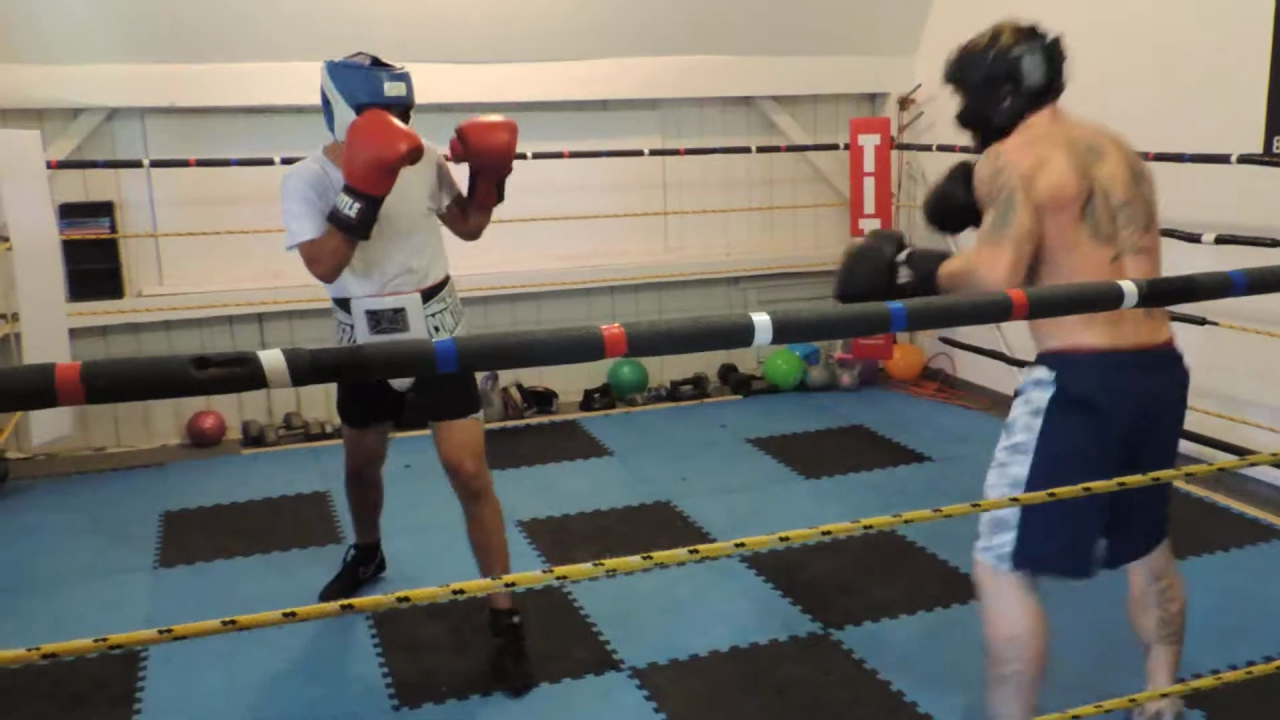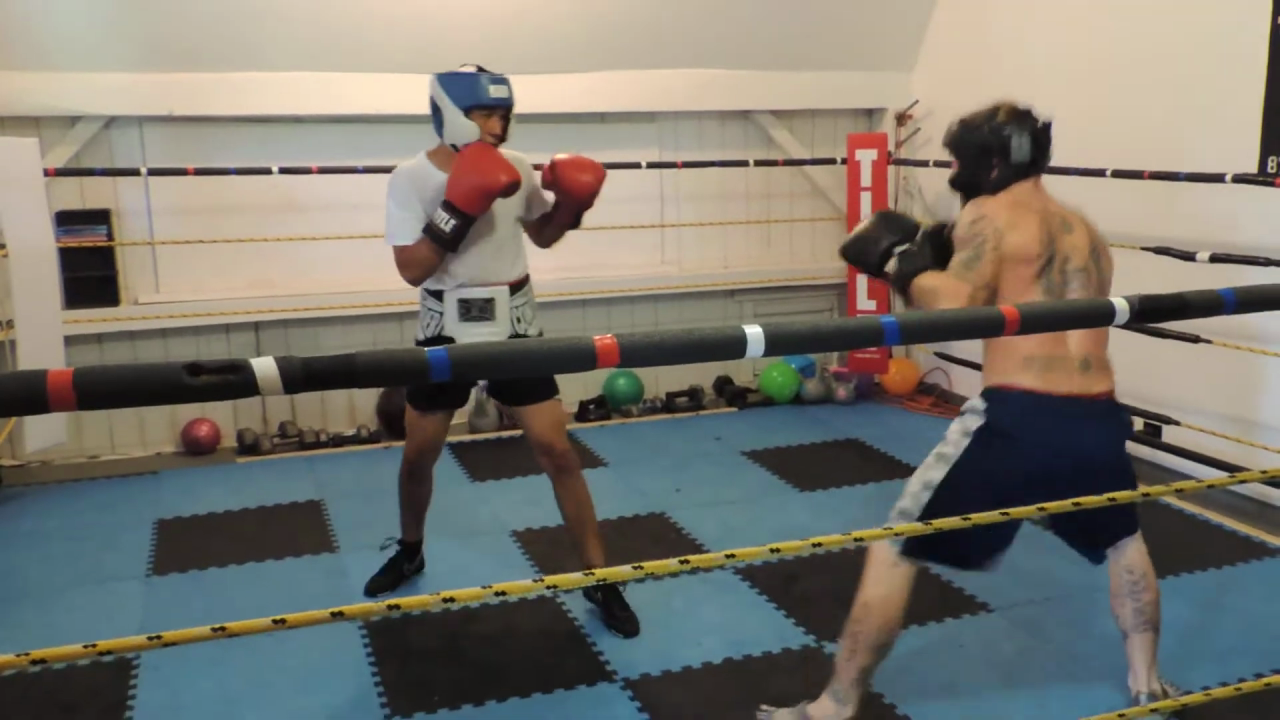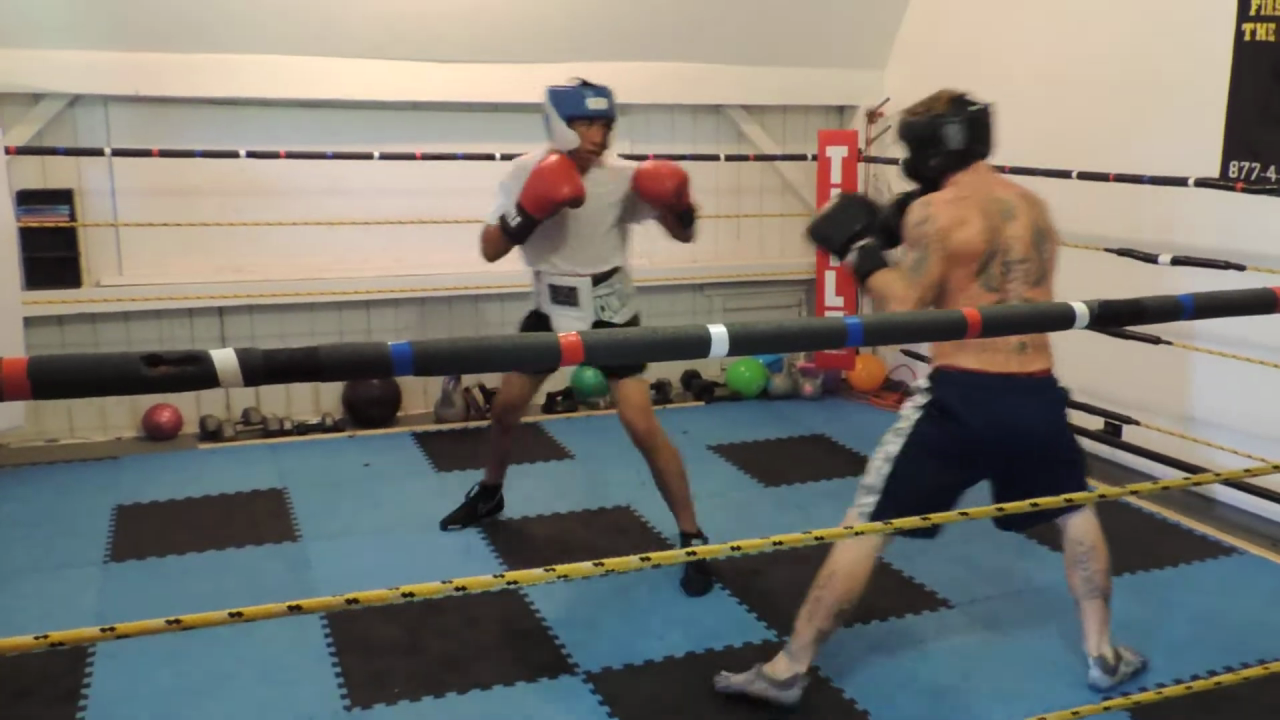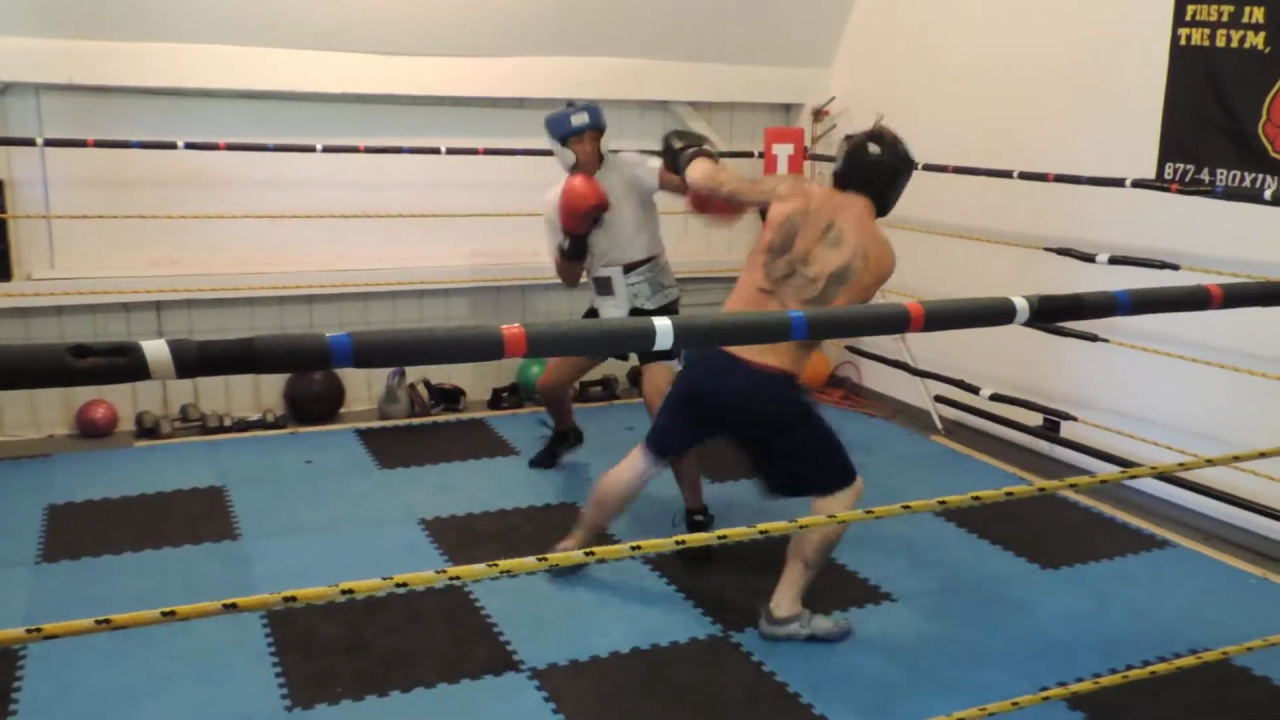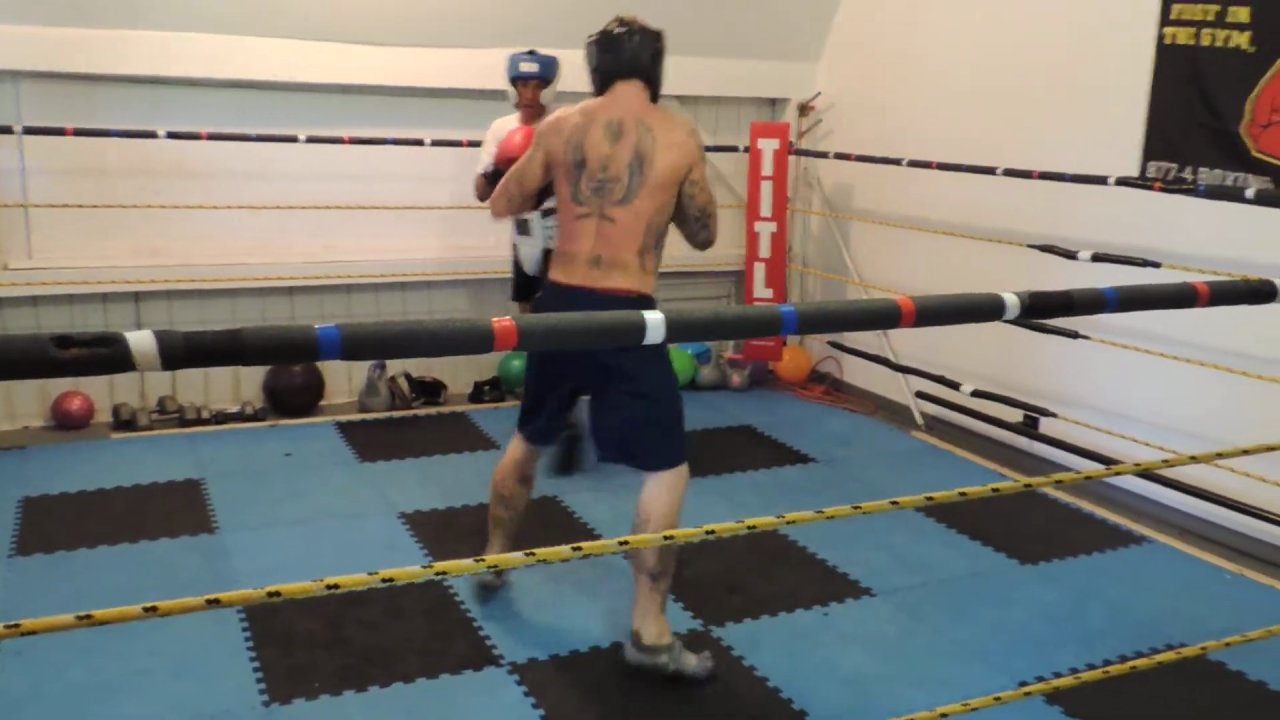
dt=1s
person 1, frame 1
left shoulder: (1012, 158)
right shoulder: (1121, 152)
left elbow: (995, 279)
left wrist: (911, 269)
left hip: (1079, 381)
right hip: (1157, 372)
left knee: (1004, 566)
right knee: (1146, 548)
person 1, frame 2
left shoulder: (990, 213)
right shoulder: (1088, 233)
left elbow: (953, 302)
left wrist: (900, 262)
left hip: (1016, 418)
right hip: (1095, 418)
left knee: (894, 553)
right knee: (1124, 540)
person 1, frame 3
left shoulder: (937, 208)
right shoulder: (1035, 207)
left elbow: (901, 305)
left wrist: (861, 248)
left hip: (961, 397)
right hip: (1035, 396)
left knee: (863, 527)
right knee: (1075, 511)
left ankle: (786, 669)
right ankle: (1101, 655)
person 1, frame 4
left shoulder: (796, 197)
right shoulder: (880, 256)
left elbow: (706, 178)
left wrist: (689, 152)
left hip: (709, 364)
right hip: (770, 389)
left knee: (645, 458)
right knee: (843, 489)
left ankle: (573, 546)
right ankle: (785, 609)
person 1, frame 5
left shoulder: (561, 124)
right shoulder: (680, 135)
left elbow: (503, 205)
right elbow: (704, 235)
left hip: (559, 308)
right hip: (627, 319)
left knee: (527, 443)
right knee: (664, 472)
left ankle: (492, 563)
right ankle: (650, 634)
person 2, frame 1
left shoulder: (419, 162)
right shoulder: (305, 178)
left elbow: (469, 226)
right elbow: (322, 266)
left wrist: (490, 169)
right wrist: (362, 188)
left hip: (437, 330)
right hip: (364, 339)
left knee: (470, 475)
right knee: (362, 464)
left ankle: (505, 623)
right ankle: (366, 554)
person 2, frame 2
left shoulder: (514, 169)
right shoulder: (410, 179)
left elbow: (542, 235)
right elbow: (411, 269)
left wrist: (571, 203)
right wrist: (459, 207)
left hip: (513, 327)
right hip: (444, 332)
left knee: (557, 454)
right knee: (418, 456)
left ankle: (599, 580)
right ankle: (409, 551)
person 2, frame 3
left shoulder: (623, 177)
right shoulder: (524, 172)
left elbow: (684, 235)
right elbow: (489, 249)
left wrist: (678, 206)
right wrist: (528, 210)
left hip: (610, 310)
right hip: (551, 308)
left knee: (643, 427)
right knee: (504, 406)
left ankle: (692, 537)
right ankle: (490, 492)
person 2, frame 4
left shoulder: (631, 169)
right shoulder: (562, 199)
left elbow: (683, 185)
right elbow: (569, 276)
right wrist: (572, 236)
left hip: (652, 301)
right hip: (605, 305)
left knee: (663, 407)
right knee: (549, 385)
left ankle: (696, 509)
right ankle: (566, 433)
person 2, frame 5
right shoulder: (500, 129)
right elbow: (482, 193)
right wrist: (500, 166)
left hip: (562, 241)
right hip: (526, 239)
left ankle: (569, 428)
